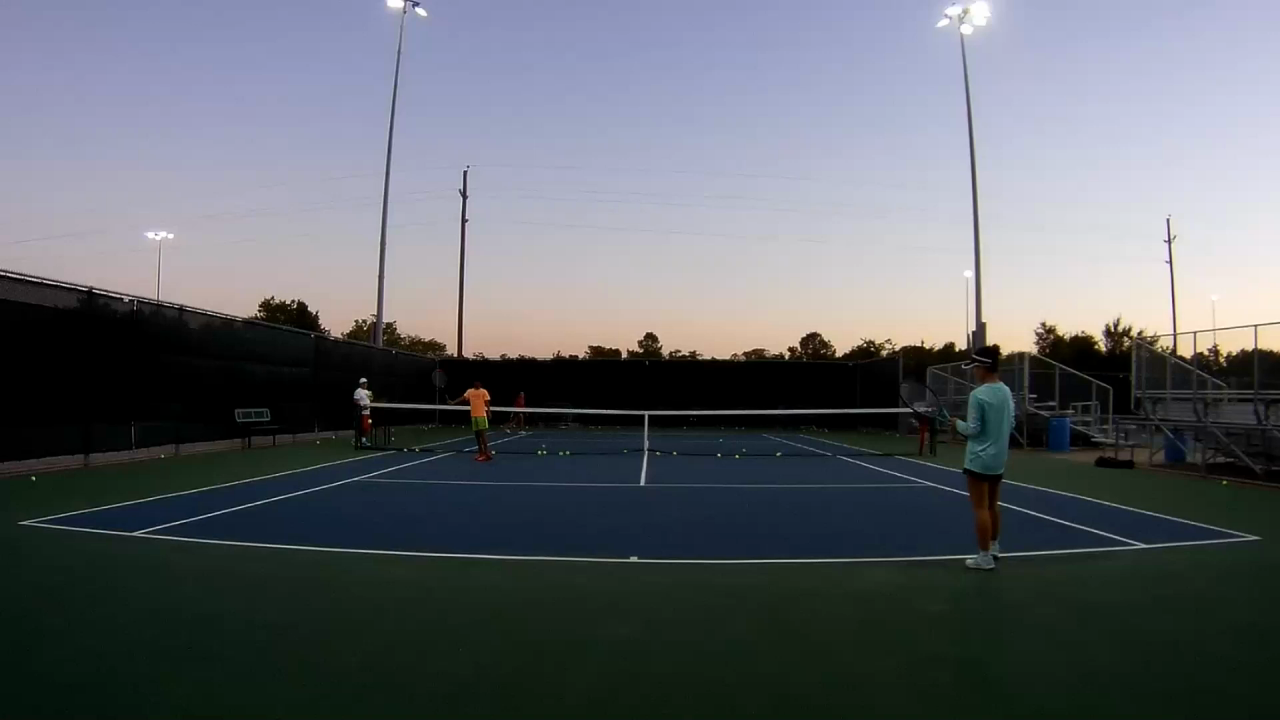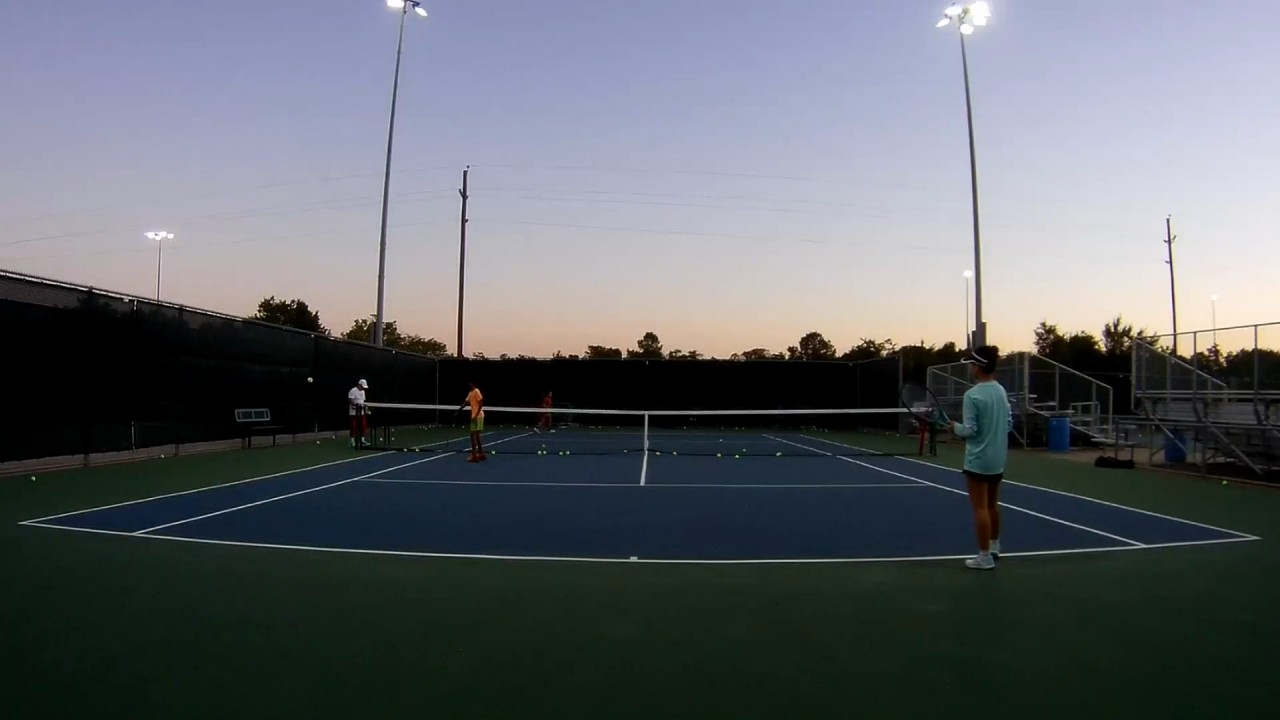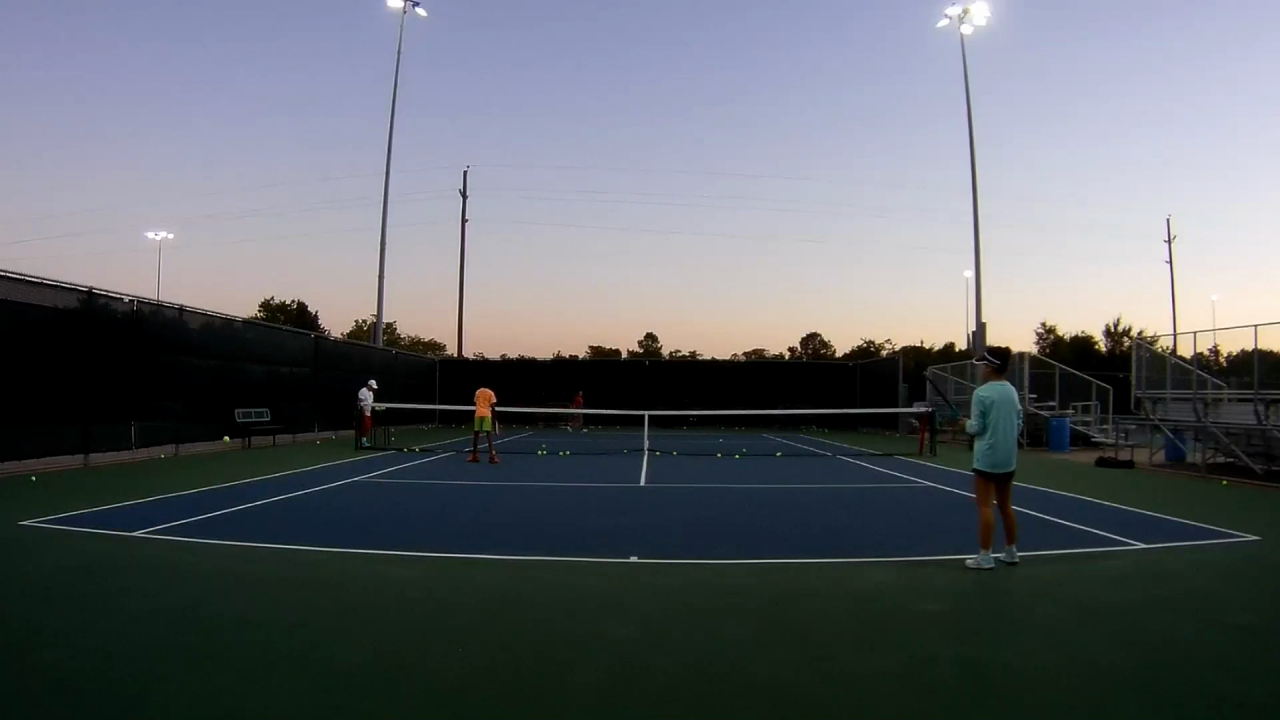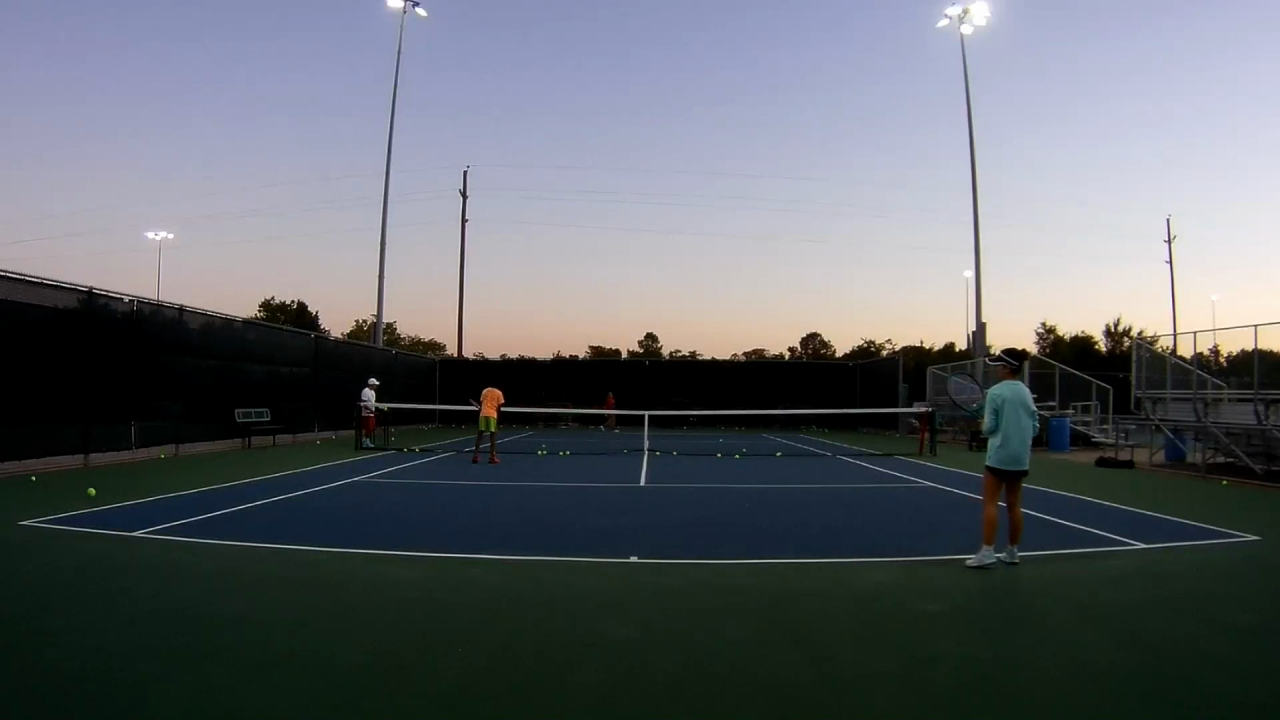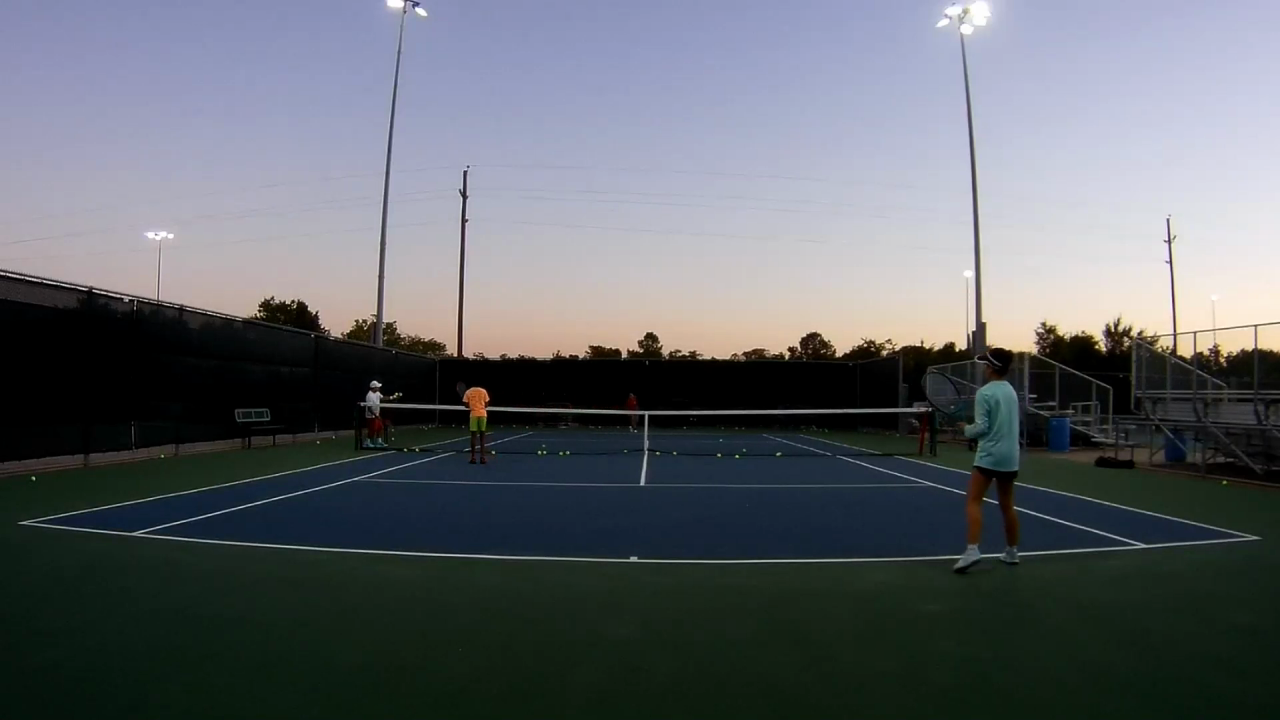
dt=0.7s
person 1, frame 1
left shoulder: (978, 395)
right shoulder: (1006, 392)
left elbow: (973, 429)
right elbow: (1009, 424)
left wrist: (957, 424)
left hip: (979, 458)
right hip: (999, 458)
left knee: (980, 508)
right knee: (992, 505)
left ankle: (985, 557)
right ankle: (993, 546)
person 1, frame 2
left shoulder: (972, 395)
right shoulder: (1001, 391)
left elbow: (970, 430)
right elbow: (1008, 423)
left wrist: (955, 427)
left hip: (979, 458)
right hip: (998, 457)
left knee: (980, 508)
right knee: (992, 504)
left ankle: (984, 557)
right ankle: (994, 545)
person 1, frame 3
left shoulder: (982, 393)
right shoulder: (1012, 392)
left elbow: (976, 428)
right elbow: (1018, 425)
left wrist: (966, 424)
left hip: (987, 457)
right hip: (1008, 457)
left knee: (985, 507)
right knee: (1005, 505)
left ankle: (985, 556)
right ankle: (1011, 551)
person 1, frame 4
left shoulder: (996, 392)
right shoulder: (1026, 393)
left elbow: (989, 426)
right elbow: (1035, 427)
left wrist: (982, 426)
left hip: (999, 455)
right hip: (1021, 456)
left knee: (990, 503)
right knee: (1014, 504)
left ankle: (987, 552)
right ankle: (1012, 551)
person 1, frame 5
left shoulder: (985, 392)
right shoulder: (1011, 391)
left elbow: (981, 427)
right elbow: (1014, 425)
left wrist: (966, 429)
left hip: (989, 456)
right hip: (1010, 457)
left knee: (973, 502)
right knee: (1007, 506)
left ankle: (972, 551)
right ankle: (1012, 551)
